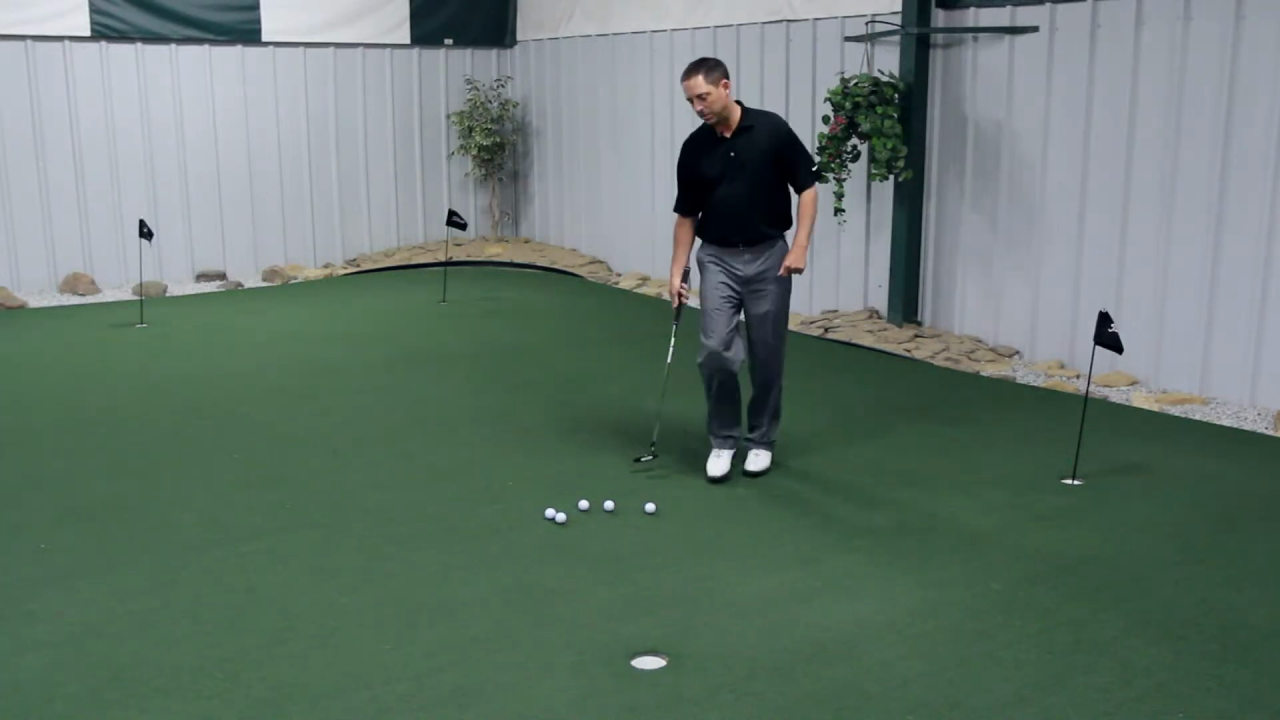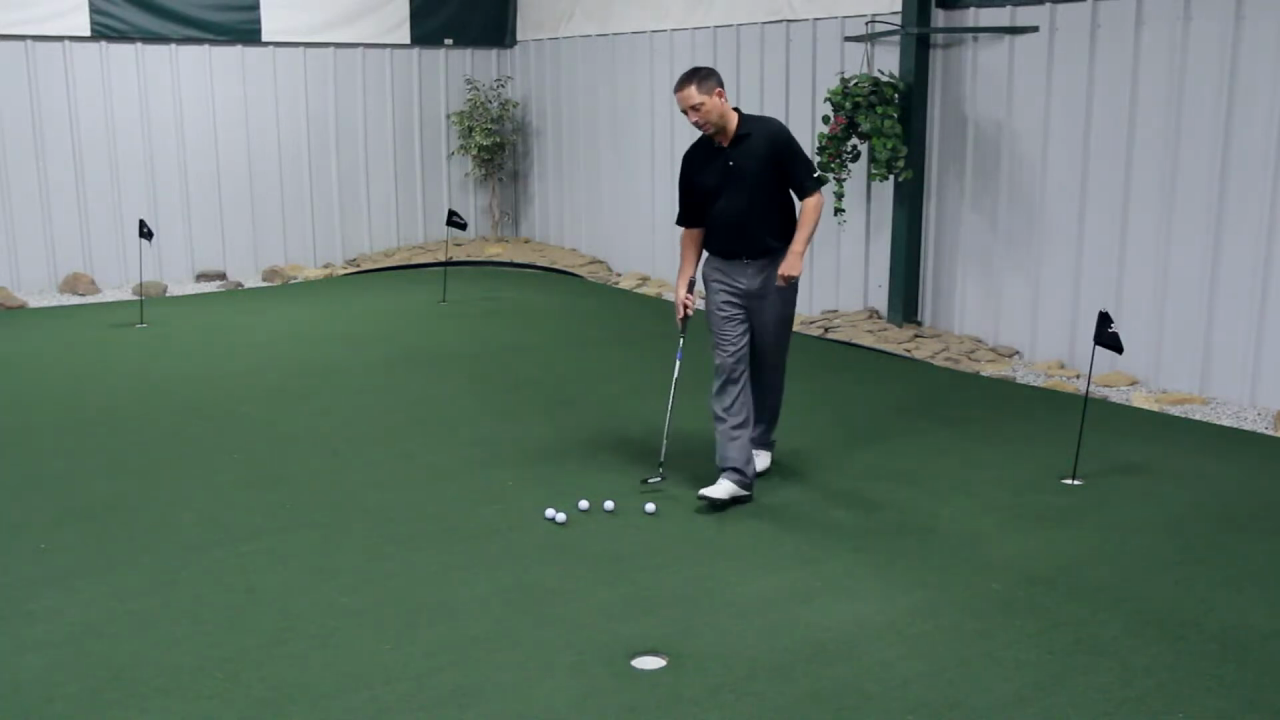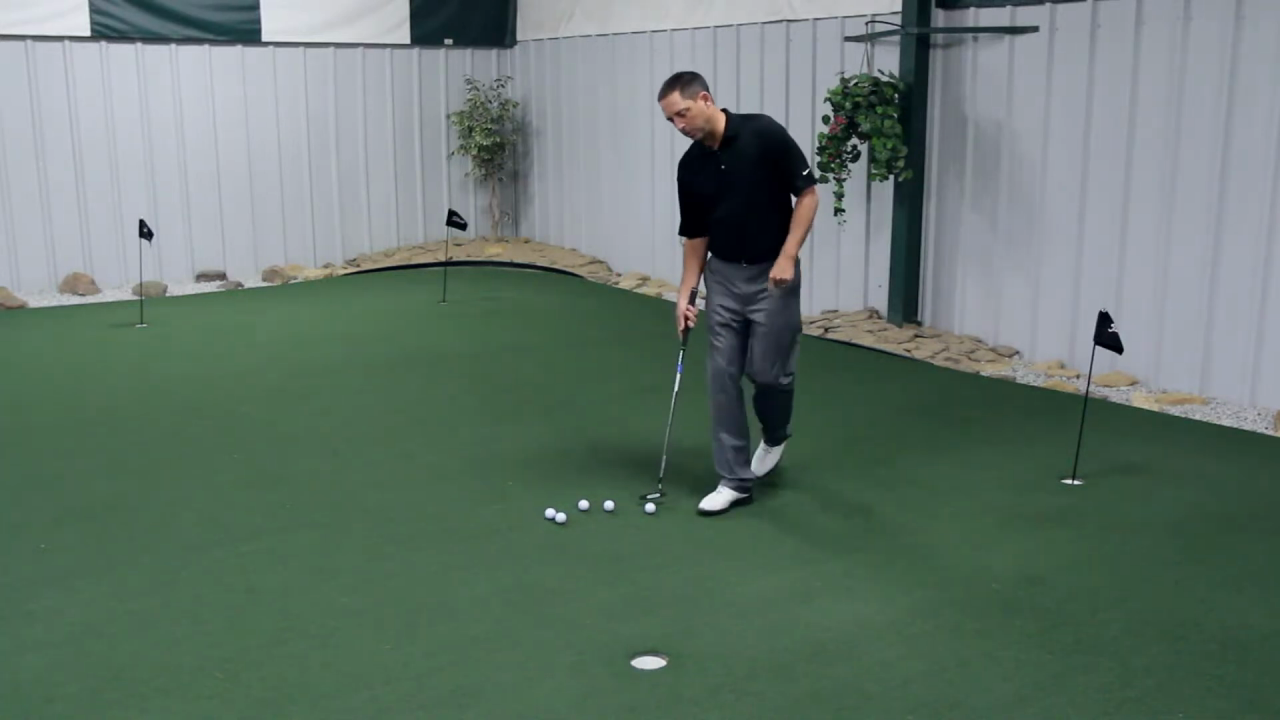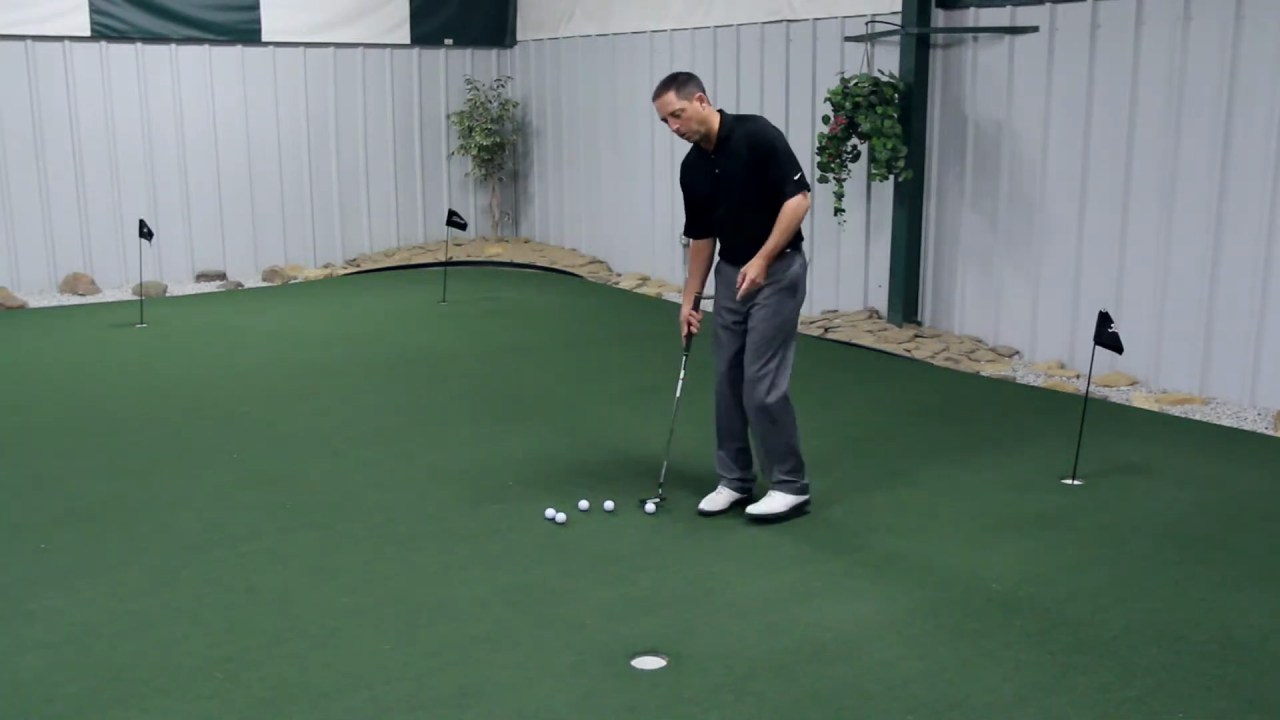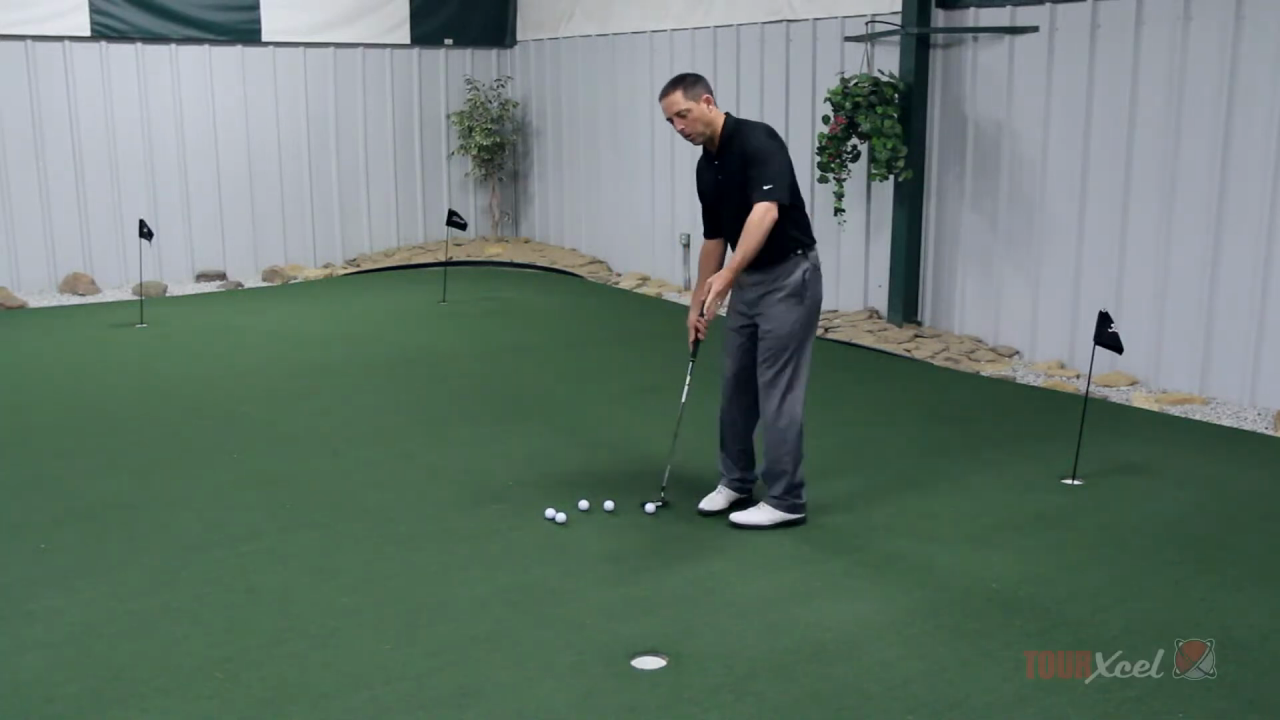
dt=0.2s
person 1, frame 1
left shoulder: (772, 130)
right shoulder: (694, 147)
left elbow: (807, 188)
right elbow: (686, 215)
left wrist: (800, 246)
right wrist: (676, 271)
left hip: (769, 257)
right hip: (717, 258)
left knee: (766, 354)
right knee: (716, 349)
left ankle: (761, 439)
right ankle: (723, 438)
person 1, frame 2
left shoulder: (771, 136)
right shoulder: (694, 159)
left elbow: (812, 195)
right elbow: (692, 227)
left wrist: (796, 253)
right wrist: (682, 283)
left hip: (772, 268)
right hip: (723, 272)
left knee: (768, 365)
right knee: (728, 366)
left ankle: (761, 439)
right ankle: (735, 474)
person 1, frame 3
left shoulder: (764, 134)
right shoulder: (689, 165)
left elbow: (807, 193)
right elbow: (695, 235)
left wrist: (788, 256)
right wrist: (684, 293)
left hip: (773, 274)
right hip: (723, 276)
left knee: (769, 370)
right knee: (723, 375)
left ankle: (775, 434)
right ankle: (734, 478)
person 1, frame 4
left shoulder: (757, 135)
right shoulder: (692, 167)
left elbow: (798, 198)
right elbow: (701, 237)
left wrist: (763, 259)
right wrist: (689, 299)
left hip: (777, 272)
right hip: (730, 275)
left knee: (761, 378)
right knee: (727, 377)
left ankle: (790, 484)
right ankle: (735, 479)
person 1, frame 5
left shoulder: (757, 140)
right shoulder: (706, 167)
left elbow: (767, 210)
right elbow: (714, 237)
left wrist: (727, 274)
right wrist: (697, 303)
left hip: (789, 275)
right hip: (746, 281)
left knee: (778, 388)
right knee: (736, 383)
left ankle: (785, 499)
right ankle: (736, 481)
